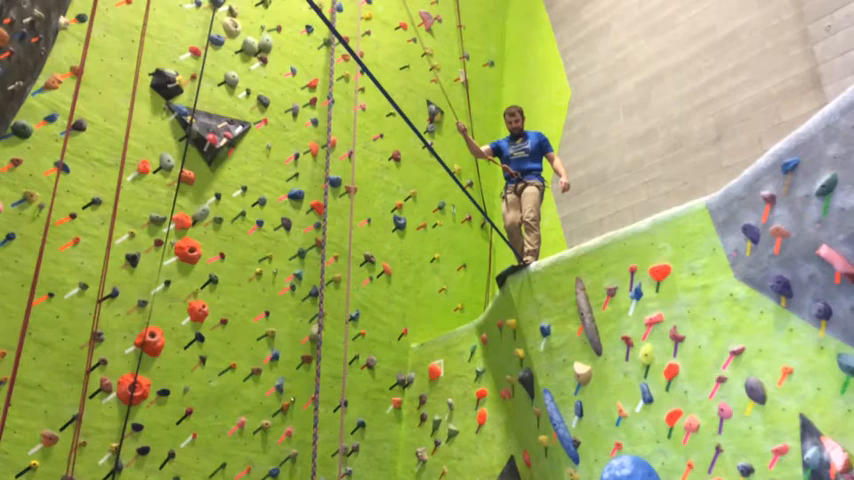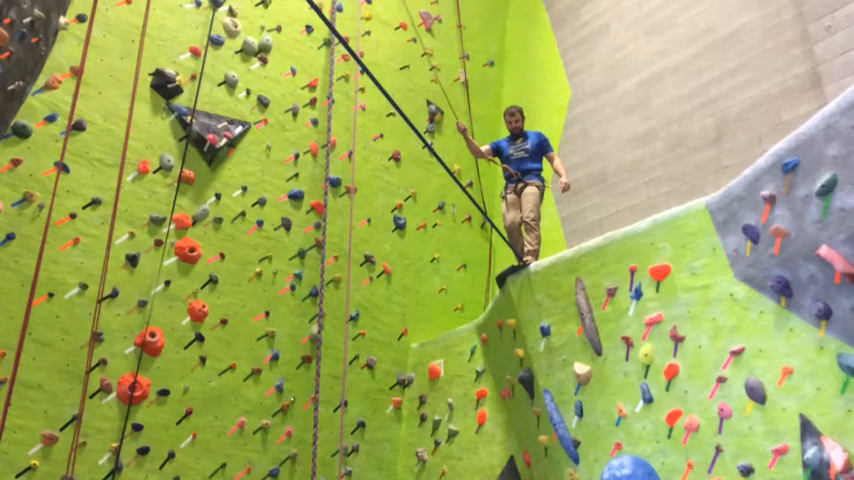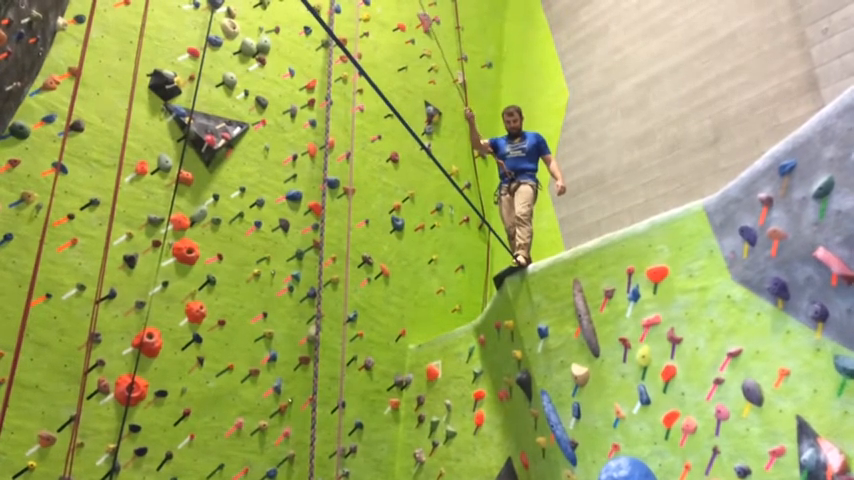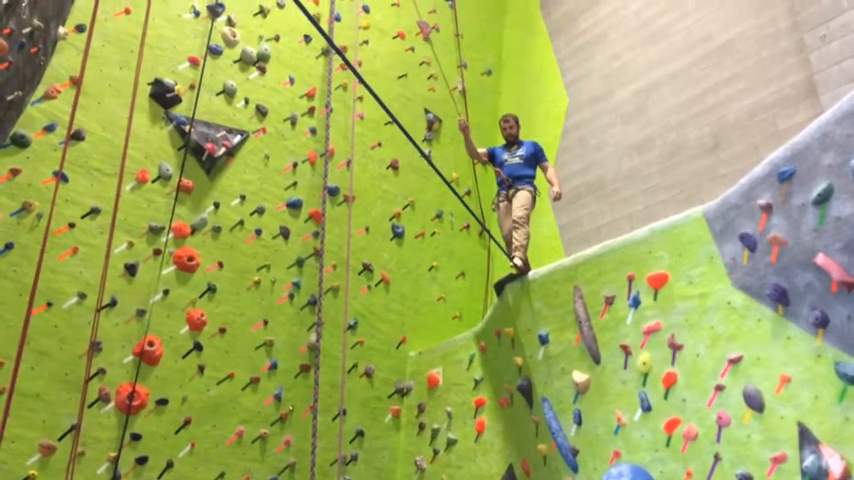
dt=1s
person 1, frame 1
left shoulder: (537, 137)
right shoulder: (501, 144)
left elbow: (553, 159)
right elbow: (479, 153)
left wrist: (563, 176)
right wrist: (466, 135)
left hip: (532, 182)
right hip: (511, 187)
left knee: (530, 219)
right knee: (511, 223)
left ankle: (530, 260)
right ankle: (522, 261)
person 1, frame 2
left shoulder: (537, 137)
right shoulder: (501, 144)
left elbow: (553, 159)
right elbow: (479, 153)
left wrist: (563, 176)
right wrist: (466, 135)
left hip: (532, 182)
right hip: (511, 187)
left knee: (530, 219)
right knee: (511, 223)
left ankle: (530, 260)
right ankle: (522, 260)
person 1, frame 3
left shoulder: (535, 138)
right shoulder: (498, 142)
left elbow: (550, 161)
right elbow: (478, 145)
left wrist: (559, 179)
right wrist: (471, 123)
left hip: (526, 182)
right hip: (505, 187)
left knee: (522, 215)
right knee: (511, 228)
left ankle: (522, 255)
right ankle: (525, 264)
person 1, frame 4
left shoulder: (532, 146)
right shoulder: (496, 151)
left elbow: (547, 168)
right elbow: (475, 154)
left wrist: (556, 185)
right wrist: (466, 134)
left hip: (524, 188)
right hip: (503, 194)
left knee: (519, 218)
right knee: (508, 234)
left ankle: (518, 258)
right ankle: (525, 271)
